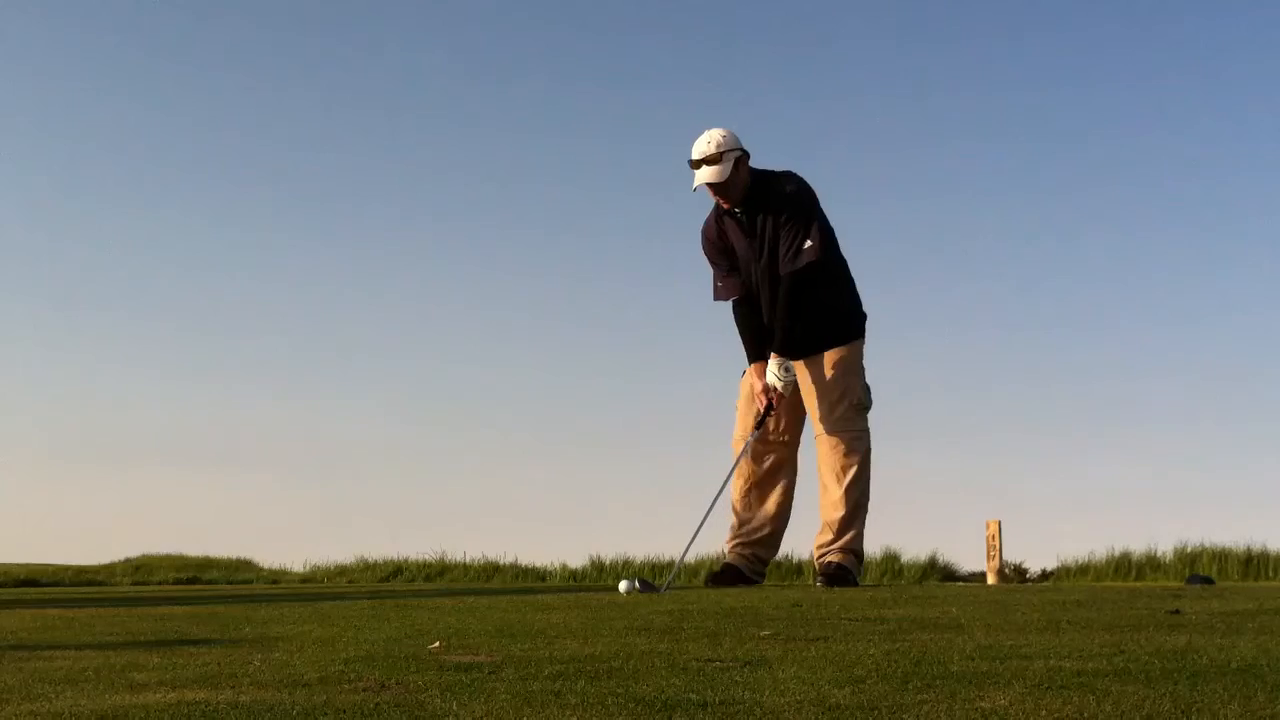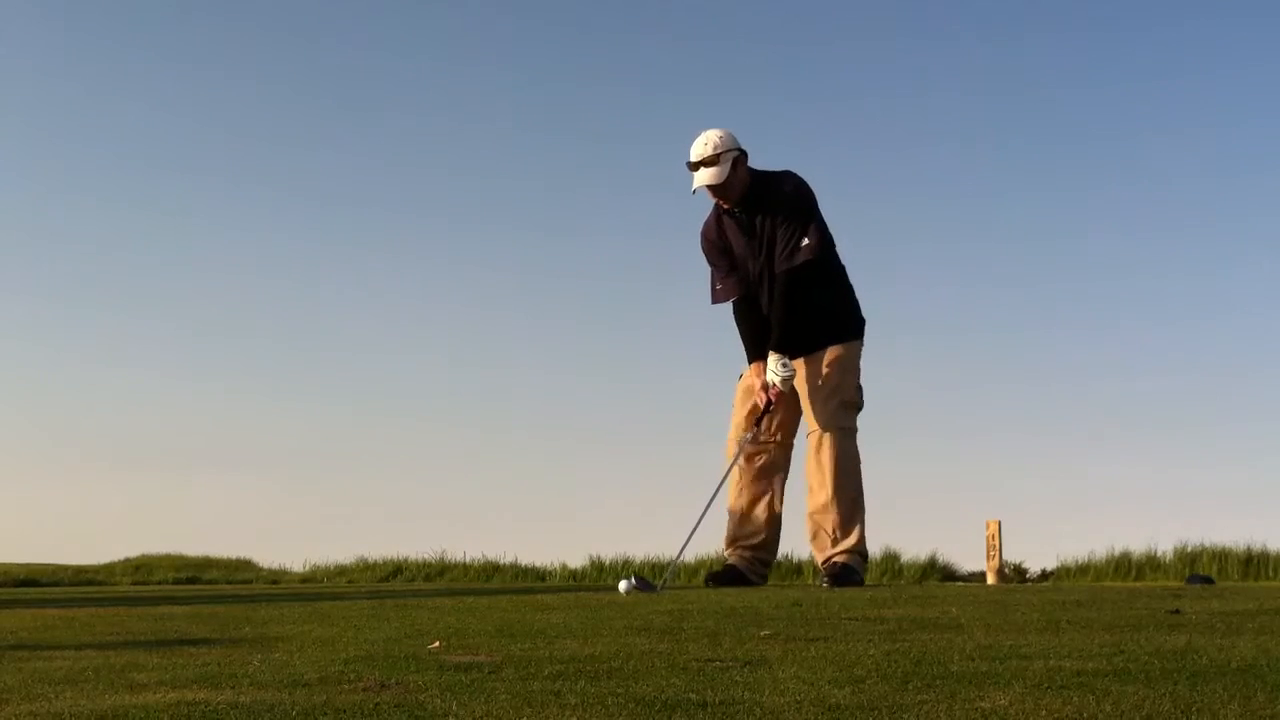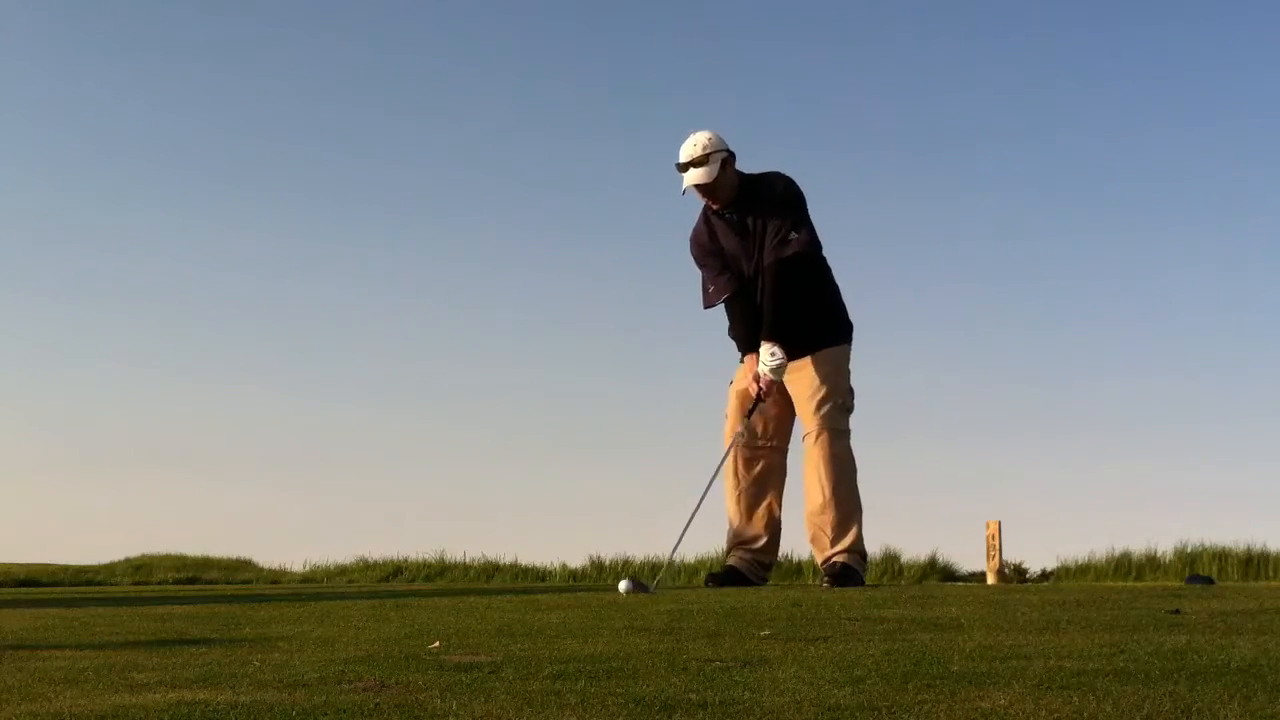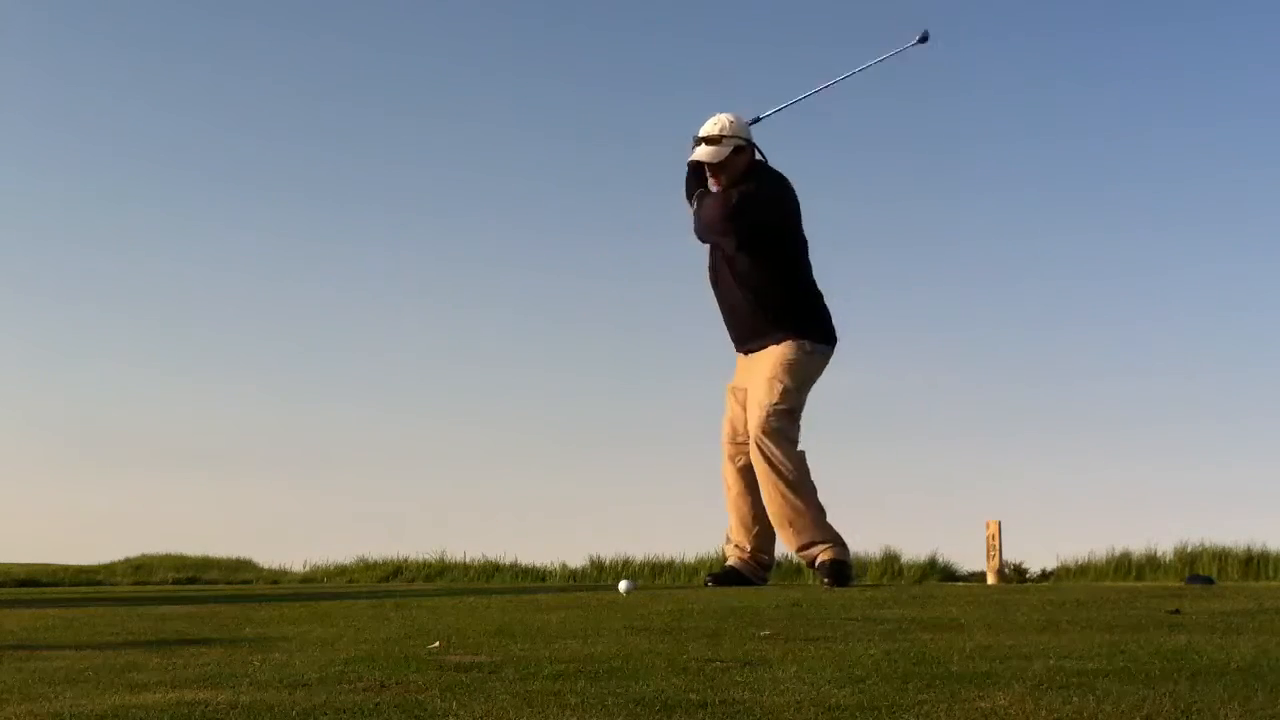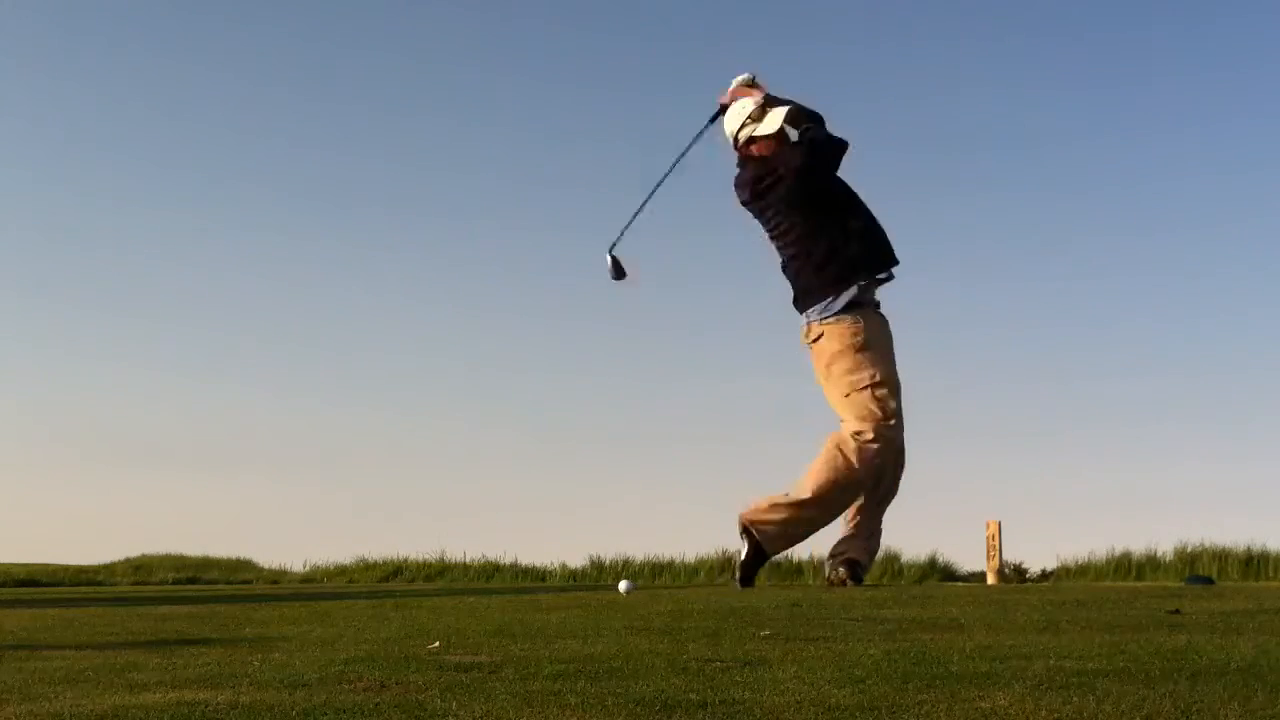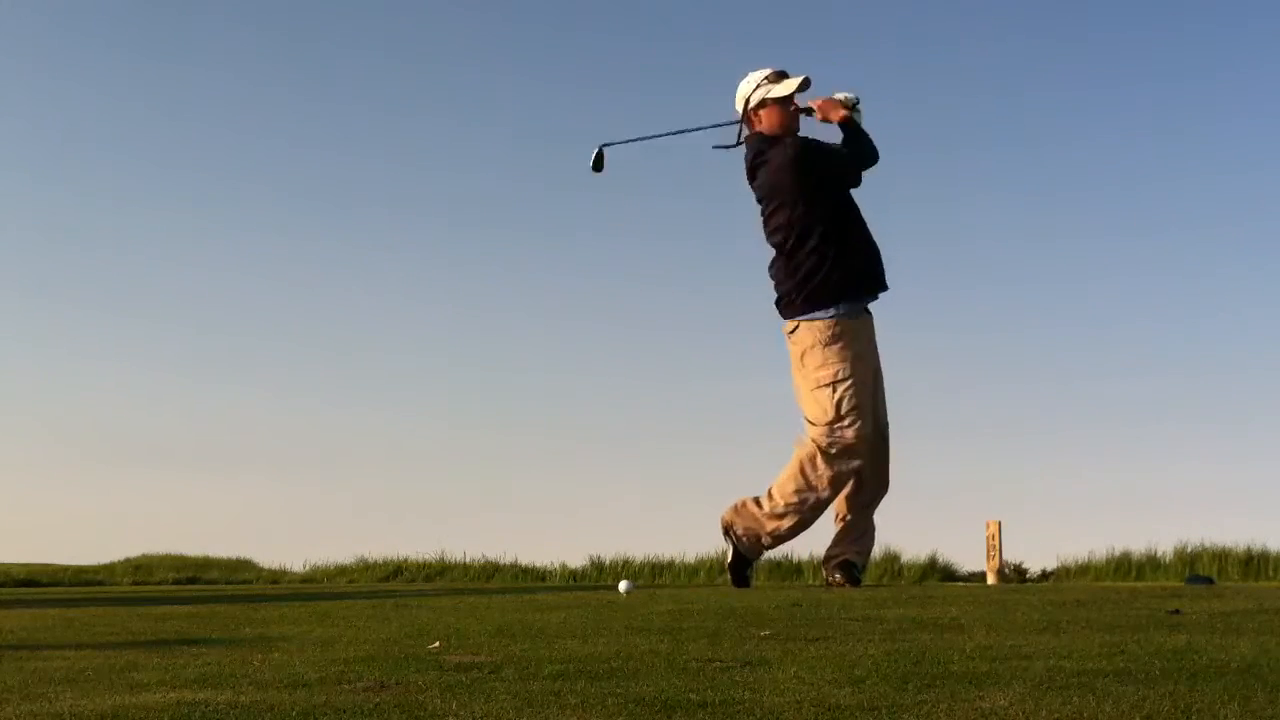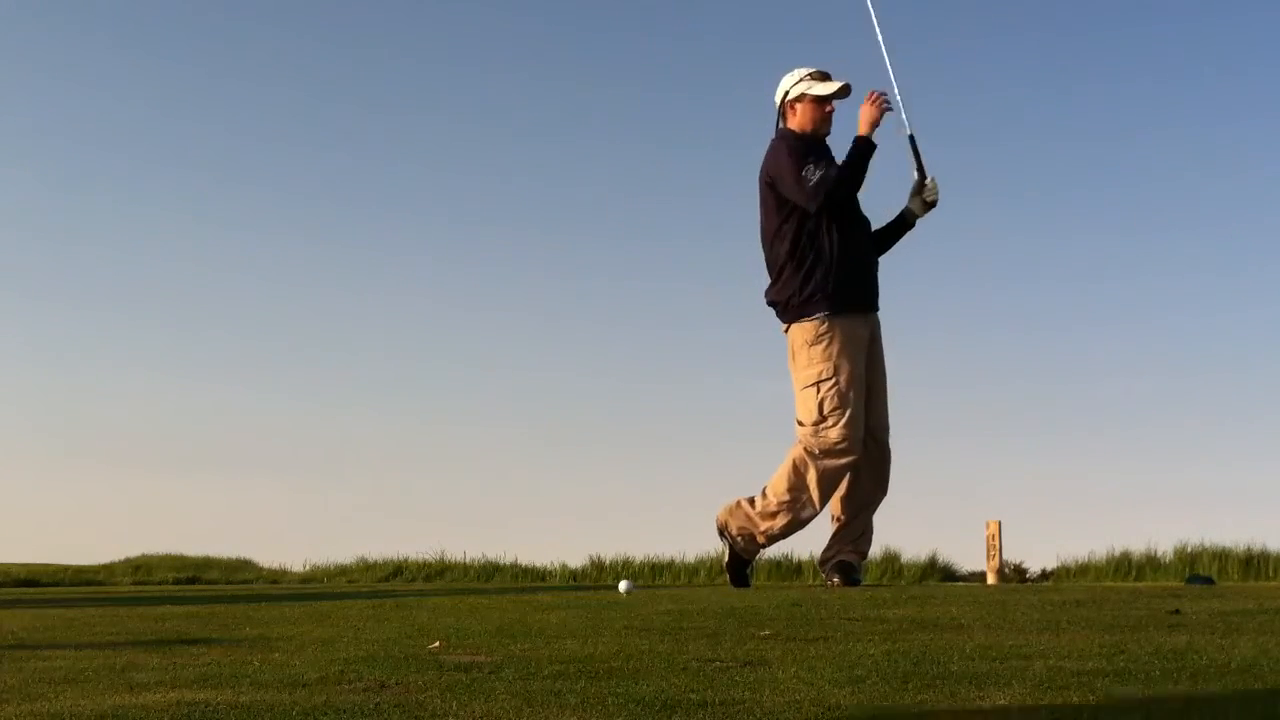
dt=0.7s
person 1, frame 1
left shoulder: (791, 194)
right shoulder: (715, 229)
left elbow: (798, 278)
right elbow: (741, 300)
left wrist: (780, 356)
right wrist: (757, 365)
left hip: (829, 335)
right hip: (769, 347)
left knee: (839, 437)
right knee: (758, 443)
left ankle: (838, 559)
right ankle: (746, 558)
person 1, frame 2
left shoulder: (789, 193)
right shoulder: (715, 230)
left elbow: (795, 276)
right elbow: (742, 300)
left wrist: (779, 353)
right wrist: (757, 362)
left hip: (828, 335)
right hip: (766, 348)
left knee: (829, 433)
right knee: (750, 442)
left ankle: (842, 558)
right ankle: (747, 558)
person 1, frame 3
left shoulder: (778, 192)
right shoulder: (703, 234)
left elbow: (782, 269)
right elbow: (733, 297)
left wrist: (772, 342)
right wrist: (751, 354)
left hip: (817, 341)
right hip: (757, 349)
left knee: (825, 436)
right knee: (746, 444)
left ankle: (842, 557)
right ankle: (749, 559)
person 1, frame 4
left shoulder: (759, 197)
right shoulder: (744, 189)
left elbow: (706, 223)
right elbow: (701, 196)
left wrist: (706, 191)
right wrist: (700, 168)
left hip: (793, 340)
right hip: (757, 345)
left knee: (766, 433)
right knee: (738, 447)
left ankle: (824, 552)
right ankle: (748, 559)
person 1, frame 5
left shoulder: (756, 182)
right shoulder: (799, 170)
right elbow: (822, 138)
left wrist: (753, 102)
right wrist: (761, 99)
left hip: (856, 313)
right hip: (840, 318)
left knee: (886, 443)
right knee: (872, 431)
left ankle: (851, 556)
right ankle: (768, 526)
person 1, frame 6
left shoulder: (772, 163)
right shoulder: (793, 155)
left elbow: (843, 168)
right elbow: (858, 161)
left wrist: (842, 115)
right wrist: (844, 120)
left hip: (847, 314)
right hip: (823, 318)
left knee: (870, 440)
right knee: (840, 437)
left ankle: (847, 557)
right ankle: (750, 530)
person 1, frame 7
left shoulder: (824, 165)
right shoulder: (786, 154)
left elbow: (860, 246)
right elbow: (828, 197)
left wrist: (911, 213)
right wrist: (866, 133)
left hip: (859, 315)
right hip: (820, 318)
left knee: (871, 444)
right knee: (832, 439)
left ankle: (844, 558)
right ankle: (744, 529)
